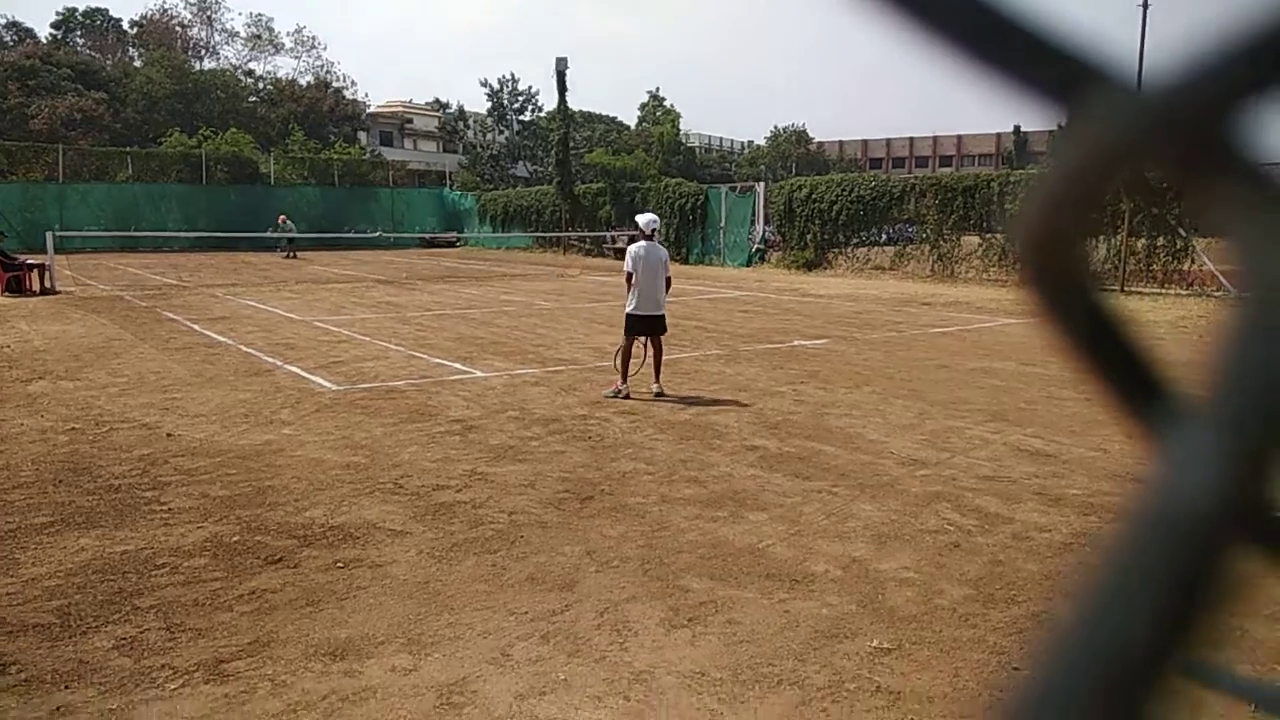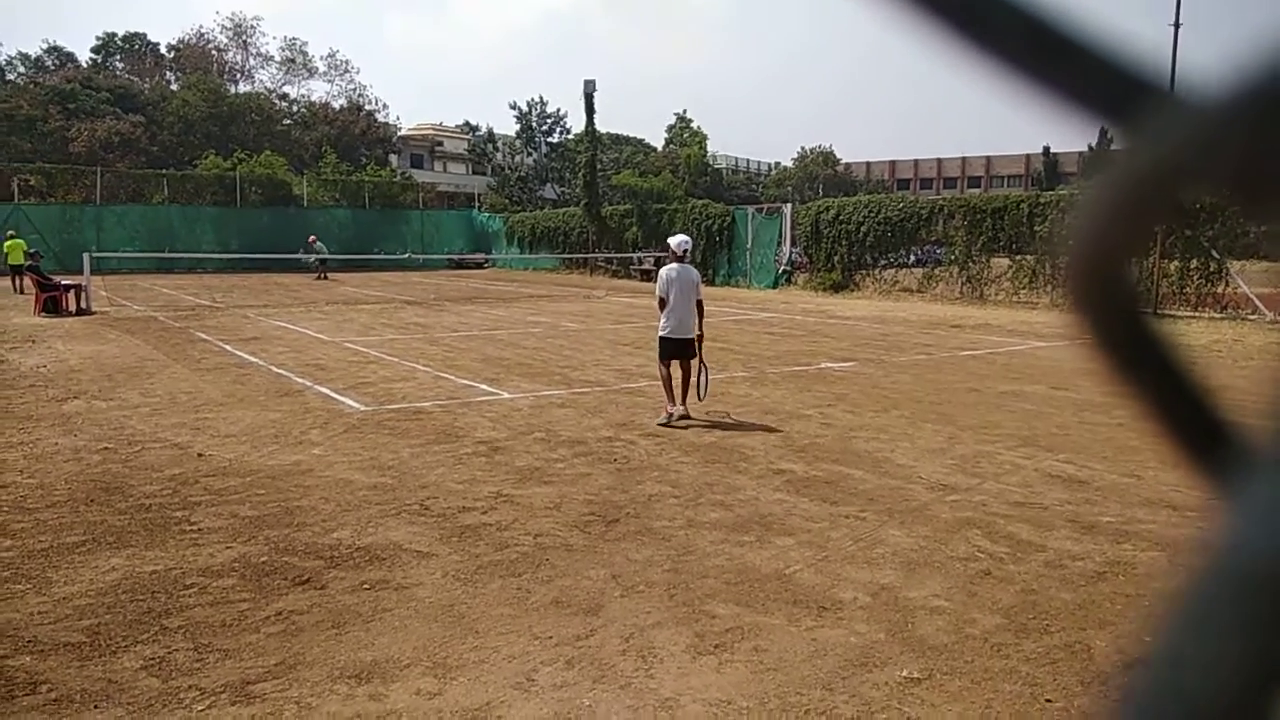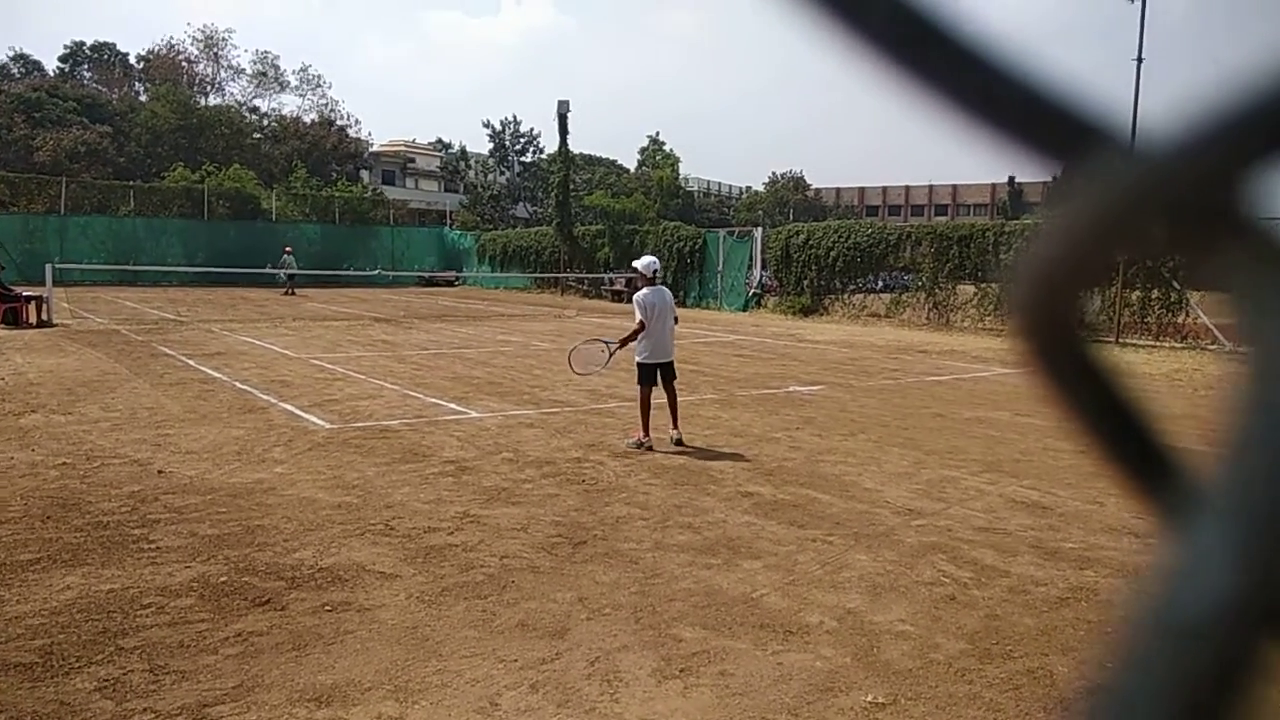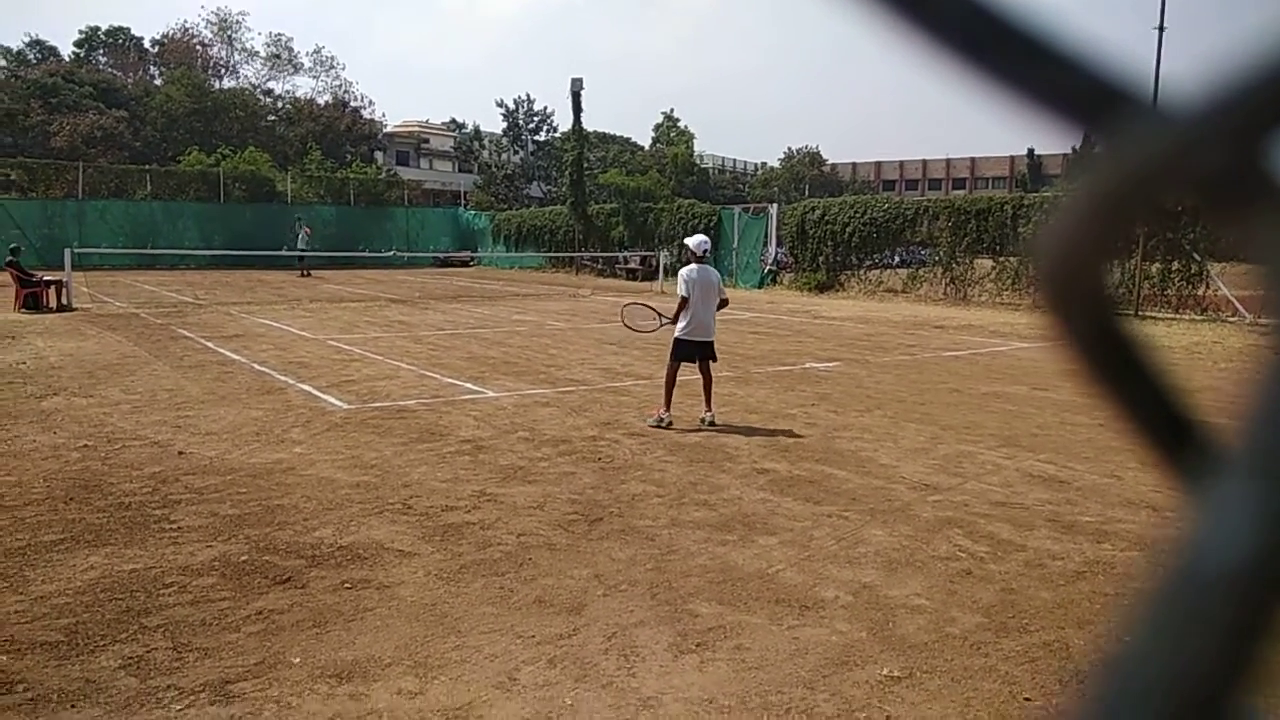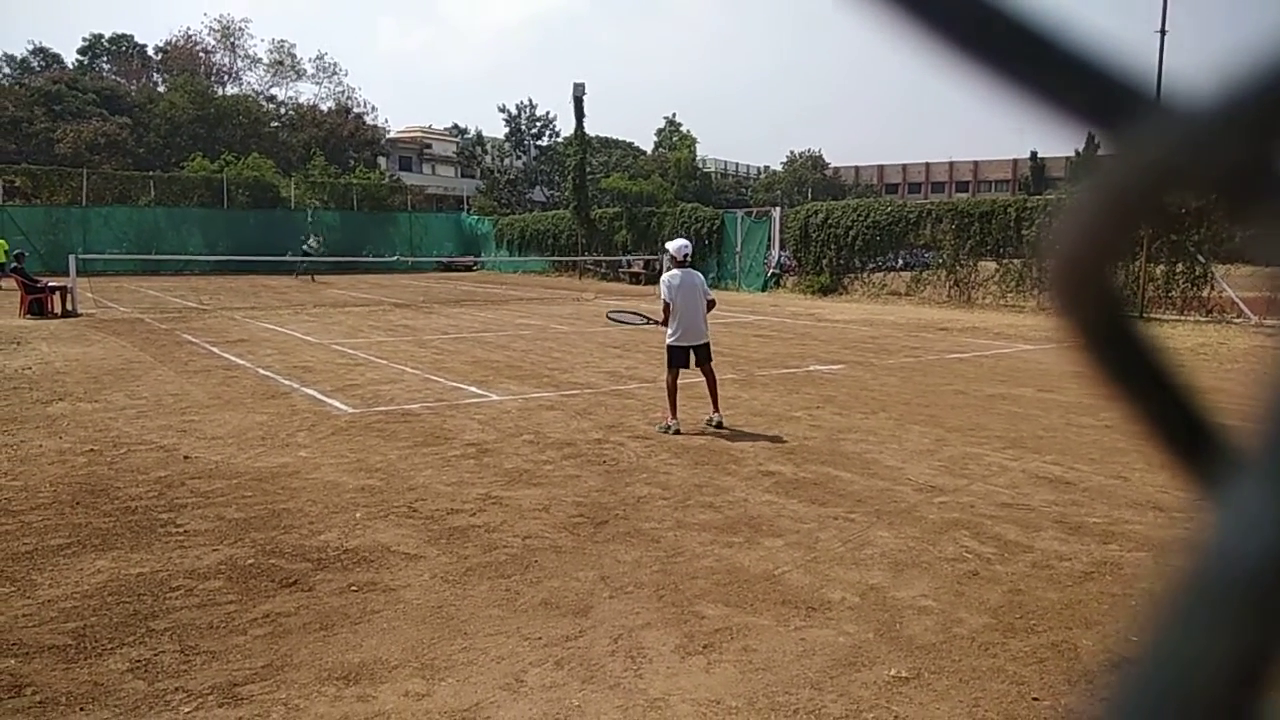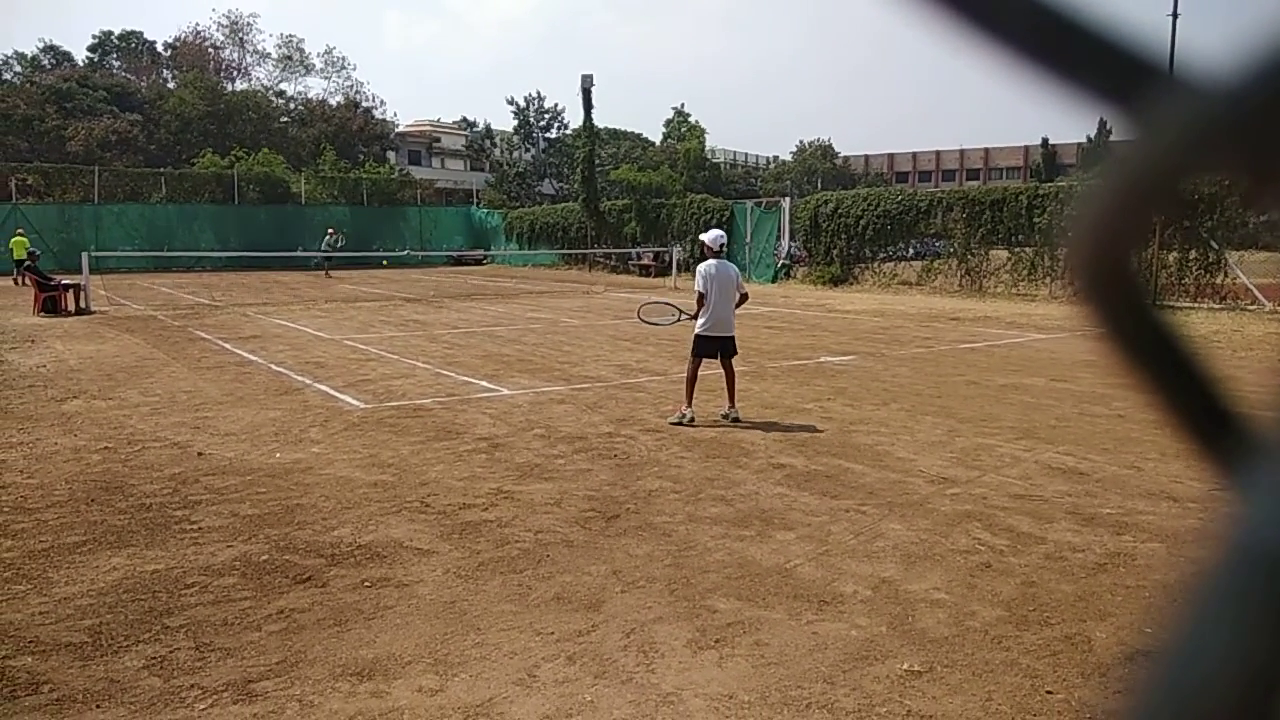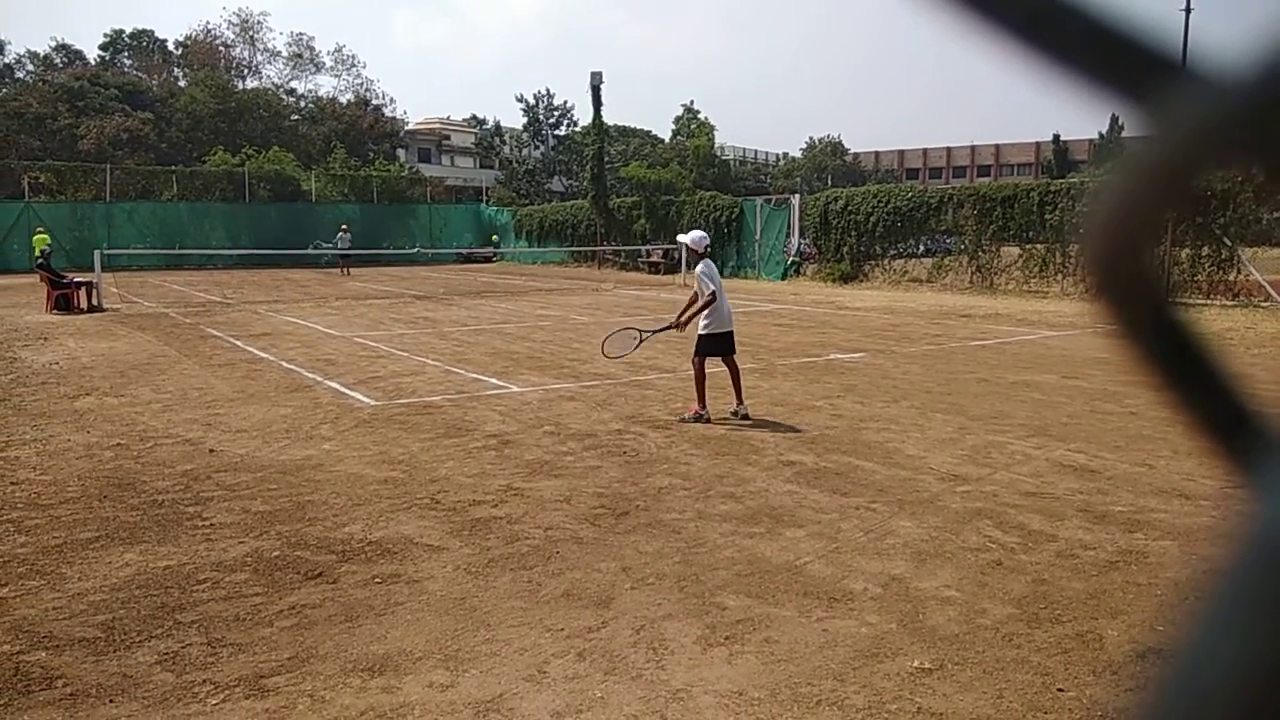
dt=0.7s
person 1, frame 1
left shoulder: (634, 249)
right shoulder: (663, 251)
left elbow: (628, 277)
right elbow: (668, 281)
left wrist: (631, 293)
left hip: (637, 304)
right hip: (657, 306)
left knee: (628, 341)
right knee: (656, 342)
left ankle: (622, 384)
right ankle: (656, 383)
person 1, frame 2
left shoulder: (665, 271)
right shoulder: (694, 273)
left elbow: (661, 301)
right elbow: (699, 303)
left wrist: (665, 317)
right wrist: (700, 328)
left hip: (669, 327)
right hip: (688, 328)
left knee: (664, 365)
right knee: (686, 365)
left ankle: (672, 407)
right ankle: (682, 406)
person 1, frame 3
left shoulder: (640, 297)
right shoulder: (666, 293)
left elbow: (641, 325)
right elbow: (674, 320)
left wrist: (626, 339)
left hip: (647, 351)
right hip: (666, 351)
left knee: (645, 391)
right knee: (669, 388)
left ankle: (645, 436)
right ankle: (675, 430)
person 1, frame 4
left shoulder: (685, 272)
right shoulder: (714, 274)
left elbow: (683, 300)
right elbow: (724, 301)
left wrist: (675, 316)
left hip: (686, 329)
right hip: (707, 330)
left knee: (672, 367)
right knee: (705, 368)
left ankle: (665, 412)
right ankle: (708, 412)
person 1, frame 5
left shoulder: (667, 278)
right shoulder: (698, 276)
left elbow: (666, 306)
right elbow: (711, 302)
left wrist: (665, 320)
left hip: (678, 334)
right hip: (700, 332)
left knee: (672, 374)
right knee: (707, 369)
left ankle: (673, 420)
right ankle: (716, 413)
person 1, frame 6
left shoulder: (703, 268)
right shoulder: (733, 268)
left elbow: (700, 296)
right elbow: (744, 296)
left wrist: (698, 312)
left hip: (707, 325)
right hip: (727, 325)
left knee: (694, 363)
right knee: (727, 363)
left ankle: (687, 409)
right ankle: (731, 409)
person 1, frame 7
left shoulder: (701, 269)
right shoulder: (707, 265)
left elbow: (711, 297)
right elbow: (696, 295)
left wrist: (689, 318)
right wrist: (679, 316)
left hip: (711, 324)
right hip: (724, 322)
left knee: (698, 361)
right knee: (729, 360)
left ankle: (701, 409)
right ankle: (740, 406)
